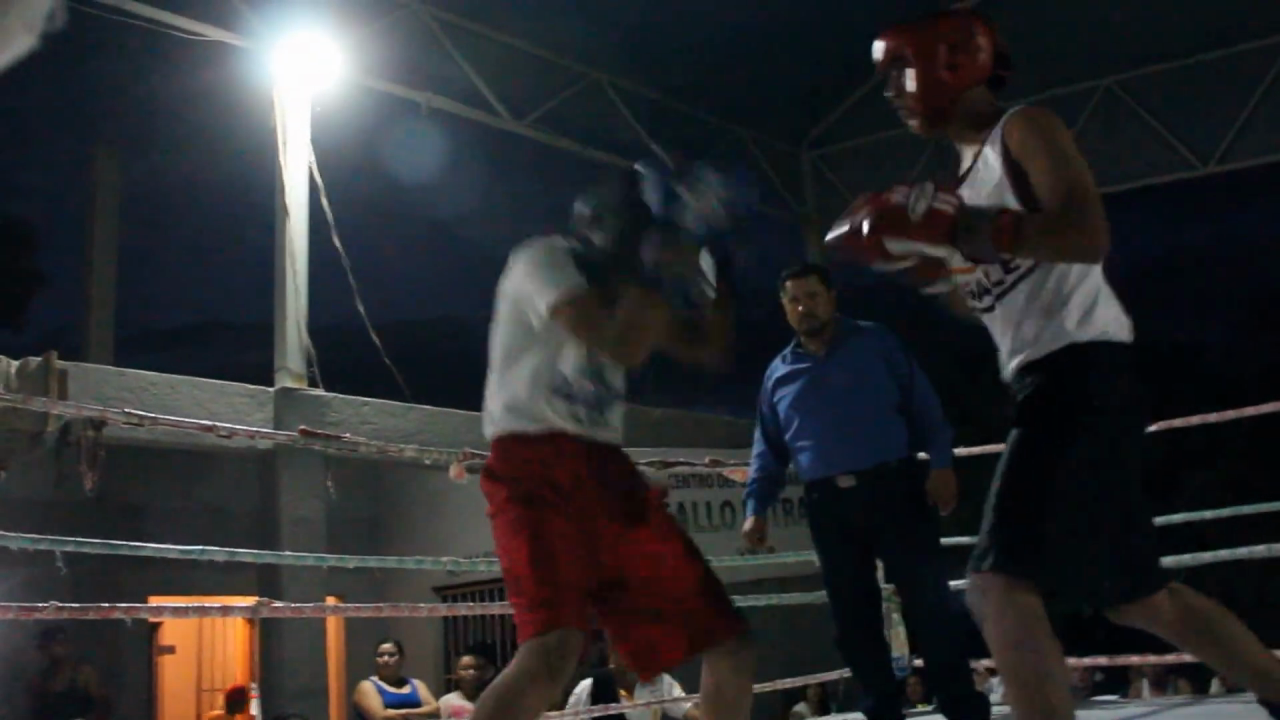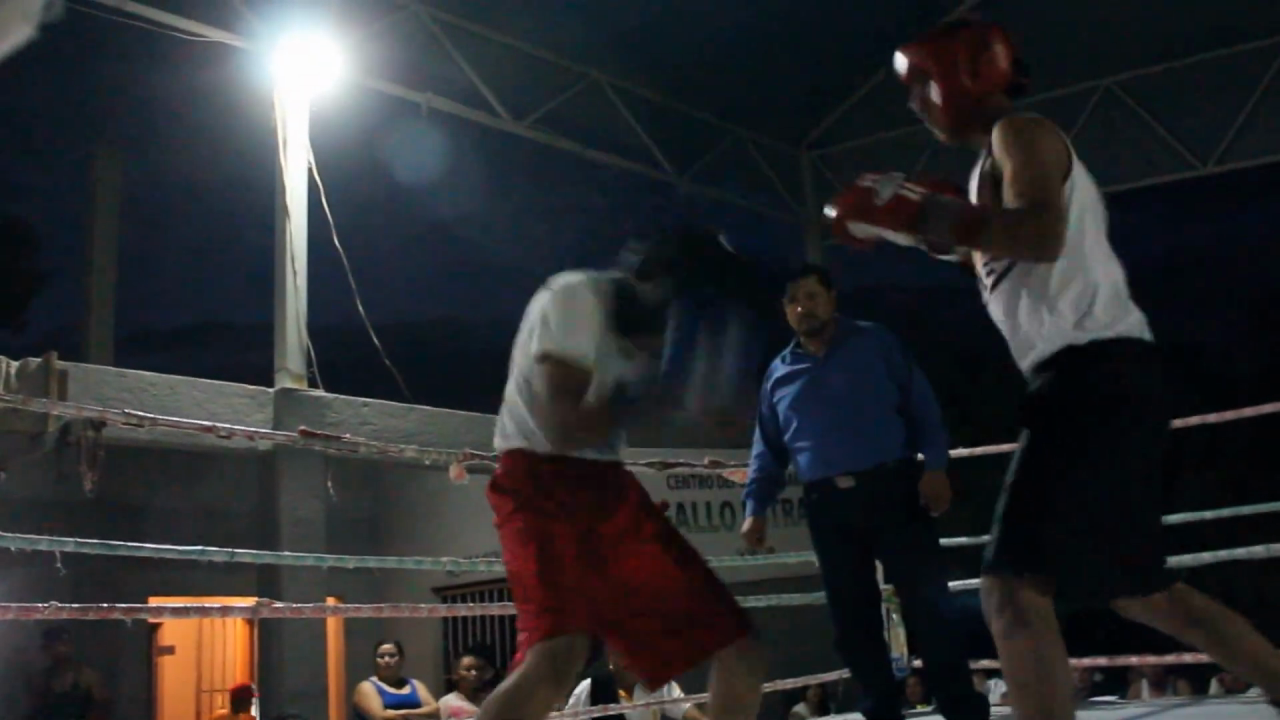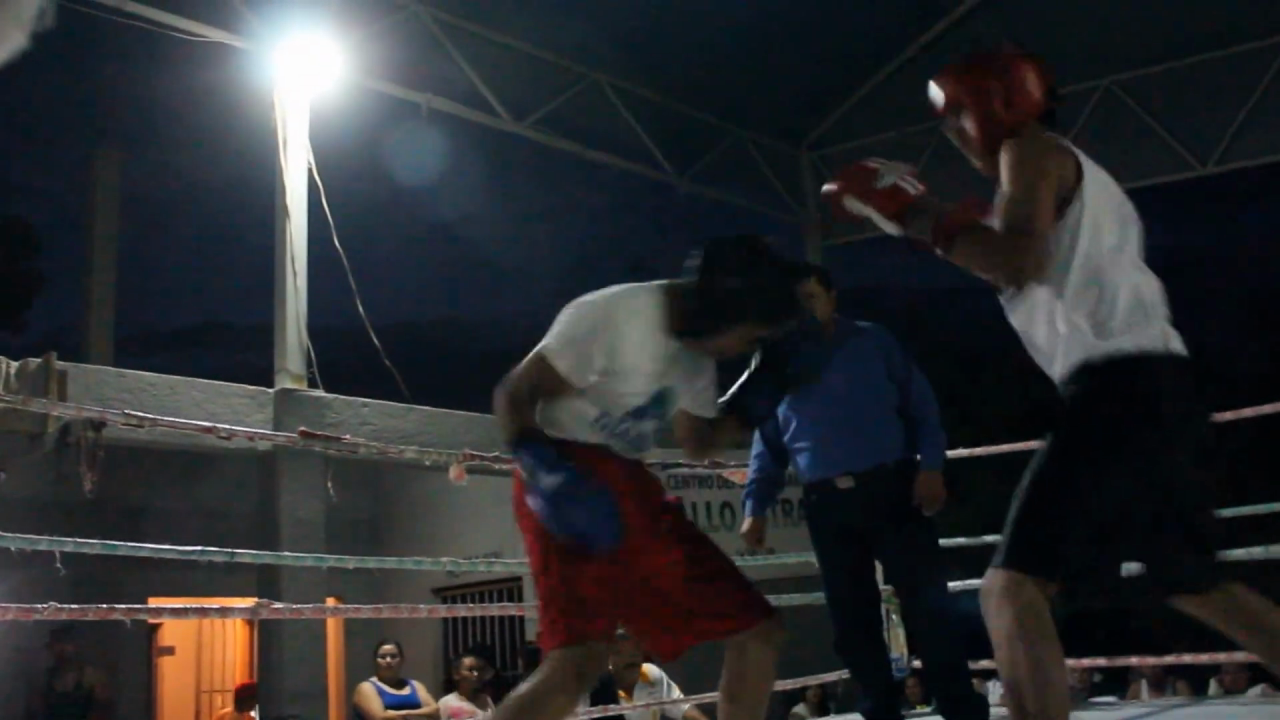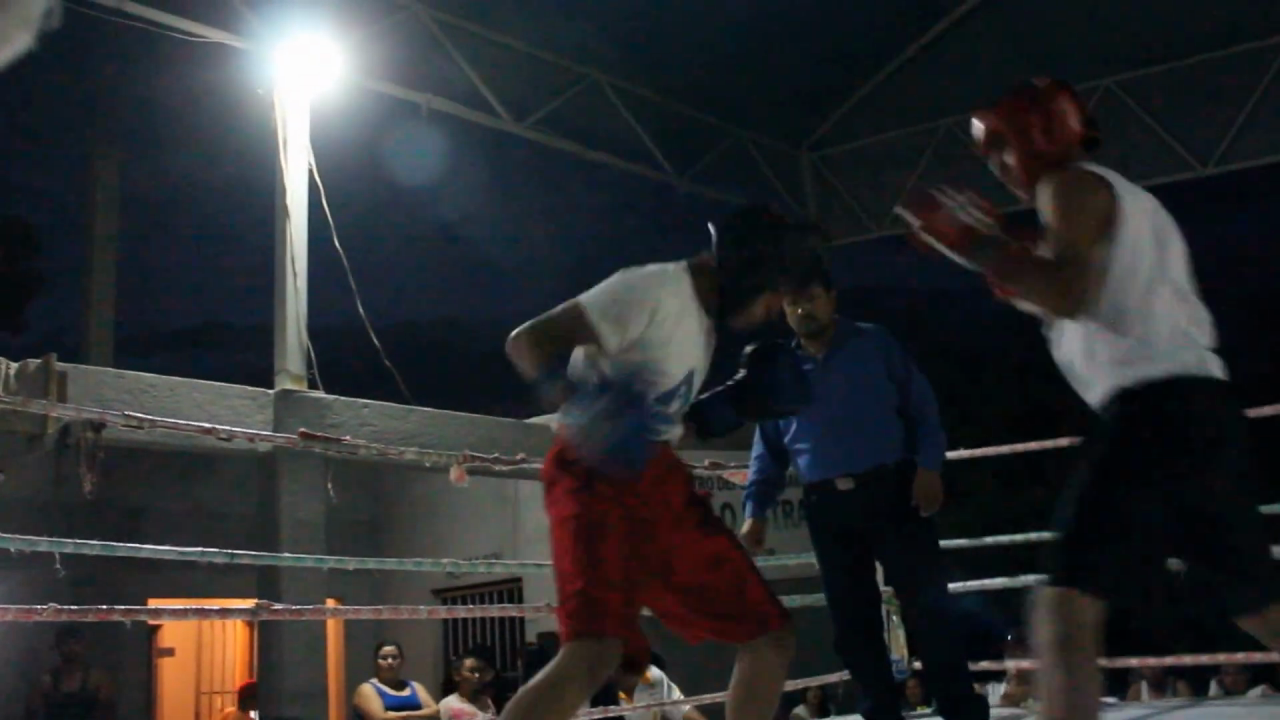
dt=0.1s
person 1, frame 1
left shoulder: (1026, 129)
right shoulder: (970, 168)
left elbow: (1083, 239)
right elbow: (978, 290)
left wrist: (946, 227)
right wrist: (907, 245)
left hip: (1077, 378)
right hip: (1077, 383)
left knee: (999, 586)
right knee: (1134, 596)
person 1, frame 2
left shoulder: (1019, 134)
right shoulder: (1009, 156)
left elbow: (1042, 239)
left wrist: (925, 217)
right wrist: (941, 230)
left hip: (1091, 375)
right hip: (1110, 380)
left knee: (1010, 589)
right knee: (1139, 590)
person 1, frame 3
left shoulder: (1031, 153)
right shoulder: (1091, 182)
left elbow: (1019, 266)
left wrist: (911, 212)
right wrist: (969, 233)
left hip: (1114, 392)
right hip: (1166, 389)
left knee: (1013, 591)
right knee: (1201, 588)
person 1, frame 4
left shoulder: (1071, 185)
right shoulder: (1138, 205)
left elbow: (1068, 293)
left wrist: (975, 245)
left hip: (1152, 414)
right hip: (1207, 412)
left knee: (1064, 607)
person 2, frame 1
left shoulder: (643, 290)
right shoulder: (538, 262)
left elbow: (710, 348)
right elbow: (626, 343)
right wrist: (641, 257)
left hip: (610, 476)
right hip: (532, 473)
left knee: (729, 644)
right knee: (555, 649)
person 2, frame 2
left shoulder: (665, 327)
right shoulder: (569, 301)
right elbow: (566, 430)
left hip: (614, 494)
right hip: (540, 486)
left knee: (739, 650)
right knee: (557, 656)
person 2, frame 3
left shoulder: (696, 348)
right shoulder: (613, 313)
left elbow: (699, 441)
right elbow: (512, 399)
left wrist: (750, 402)
right wrist: (543, 471)
left hip: (631, 490)
right hip: (565, 493)
left knee: (756, 627)
right knee: (576, 660)
person 2, frame 4
left shoulder: (703, 319)
right shoulder: (649, 290)
right elbow: (526, 341)
left wrist: (752, 398)
right wrist: (572, 392)
left hip: (657, 477)
right hip: (596, 474)
left knee: (772, 637)
right knee: (592, 652)
person 3, frame 1
left shoulder: (874, 342)
right shoulder: (778, 374)
left elbow: (923, 403)
right elbow: (768, 449)
left wrist: (940, 461)
right wrist: (756, 507)
left hip: (894, 486)
right hip: (828, 503)
left knee: (926, 598)
right knee: (853, 614)
person 3, frame 2
left shoulder: (874, 343)
right shoulder: (778, 374)
left elbow: (921, 405)
right elbow: (768, 449)
left wrist: (935, 463)
right wrist: (755, 507)
left hip: (893, 488)
right hip: (827, 505)
left knee: (925, 599)
right knee: (852, 615)
person 3, frame 3
left shoulder: (873, 343)
left elbow: (920, 405)
right elbow: (767, 449)
left wrist: (931, 465)
right wrist: (755, 508)
left hip: (893, 488)
right hip: (826, 504)
left knee: (924, 600)
right knee: (852, 616)
person 3, frame 4
left shoulder: (874, 344)
left elbow: (921, 406)
right elbow: (768, 450)
left wrist: (929, 465)
right wrist: (755, 509)
left hip: (893, 489)
right hip: (827, 506)
left knee: (924, 601)
right knee: (852, 618)
